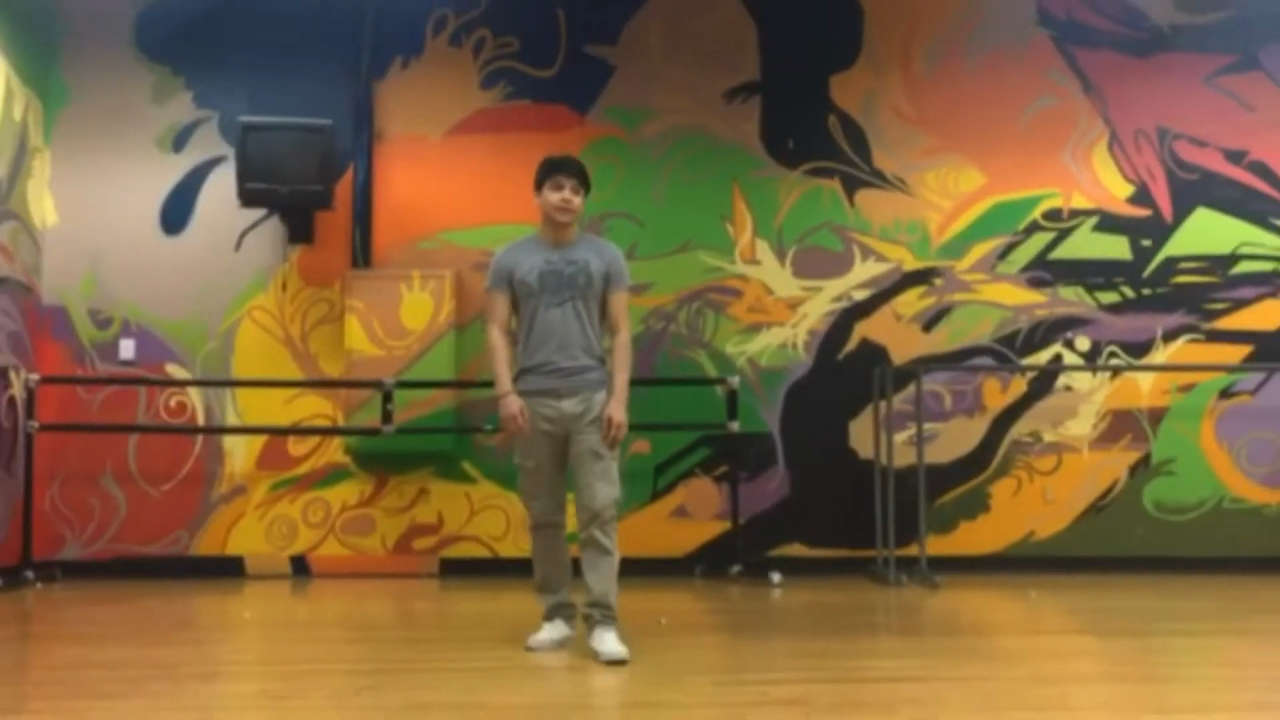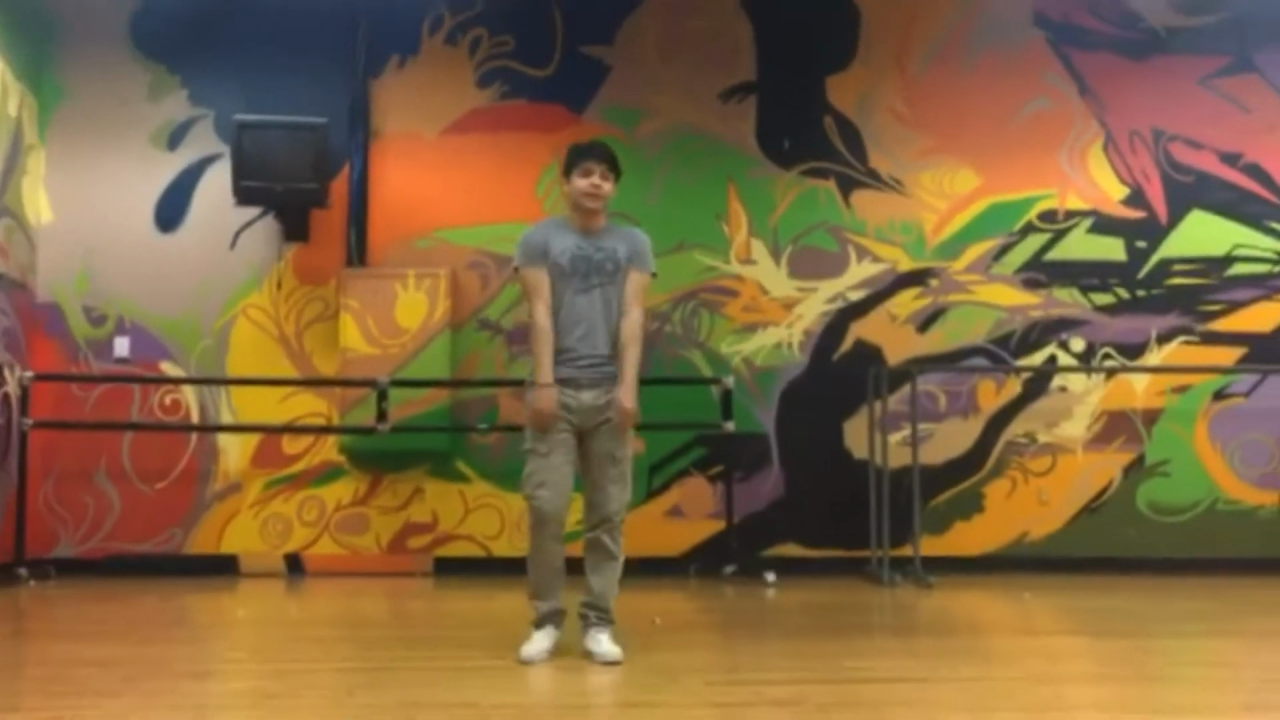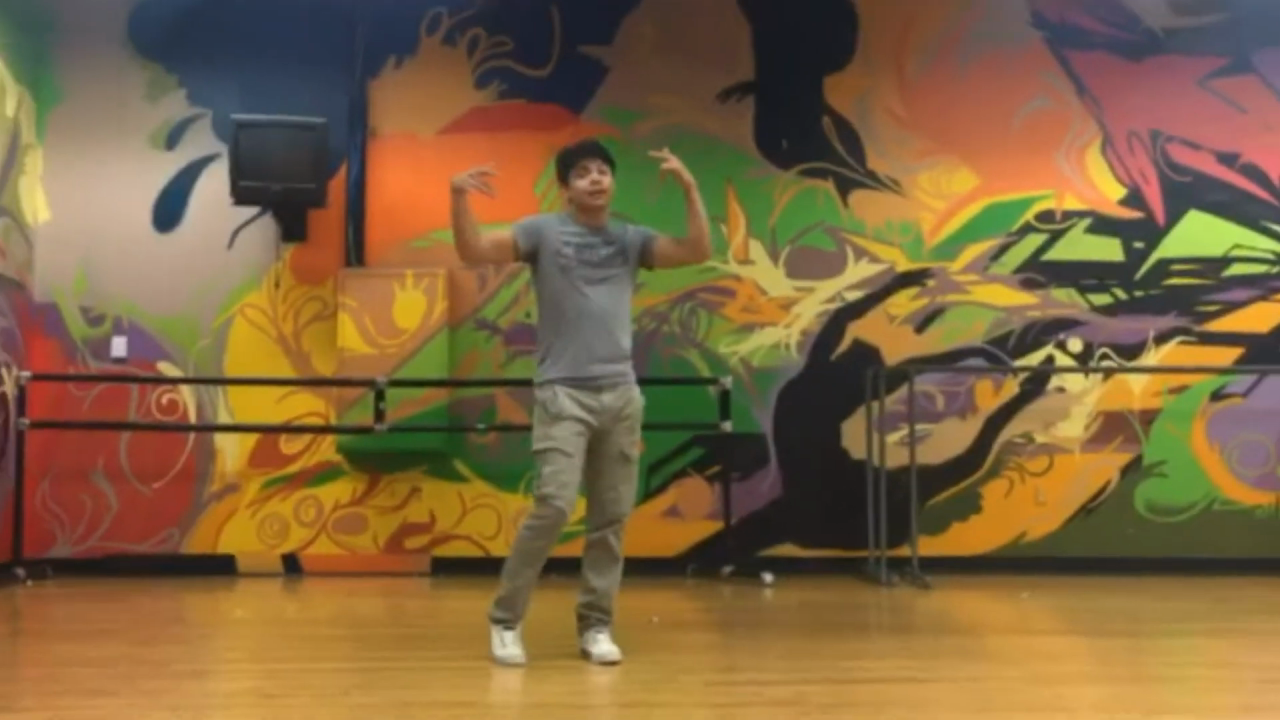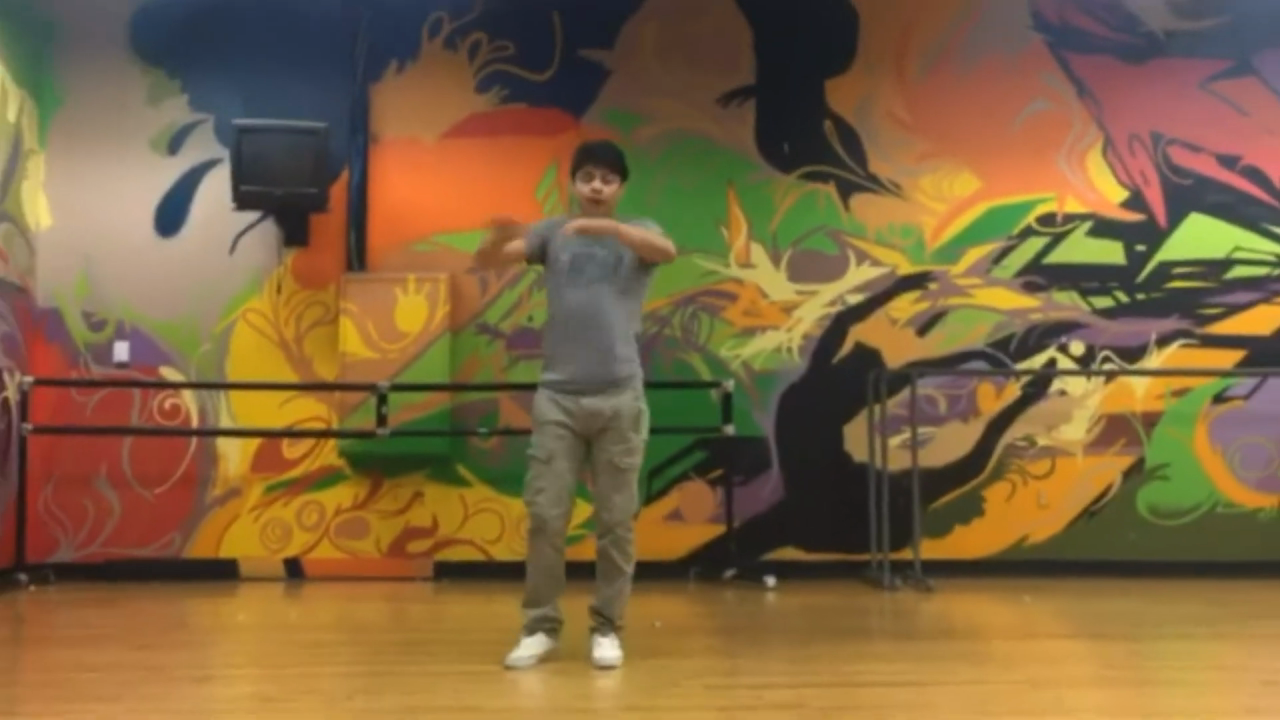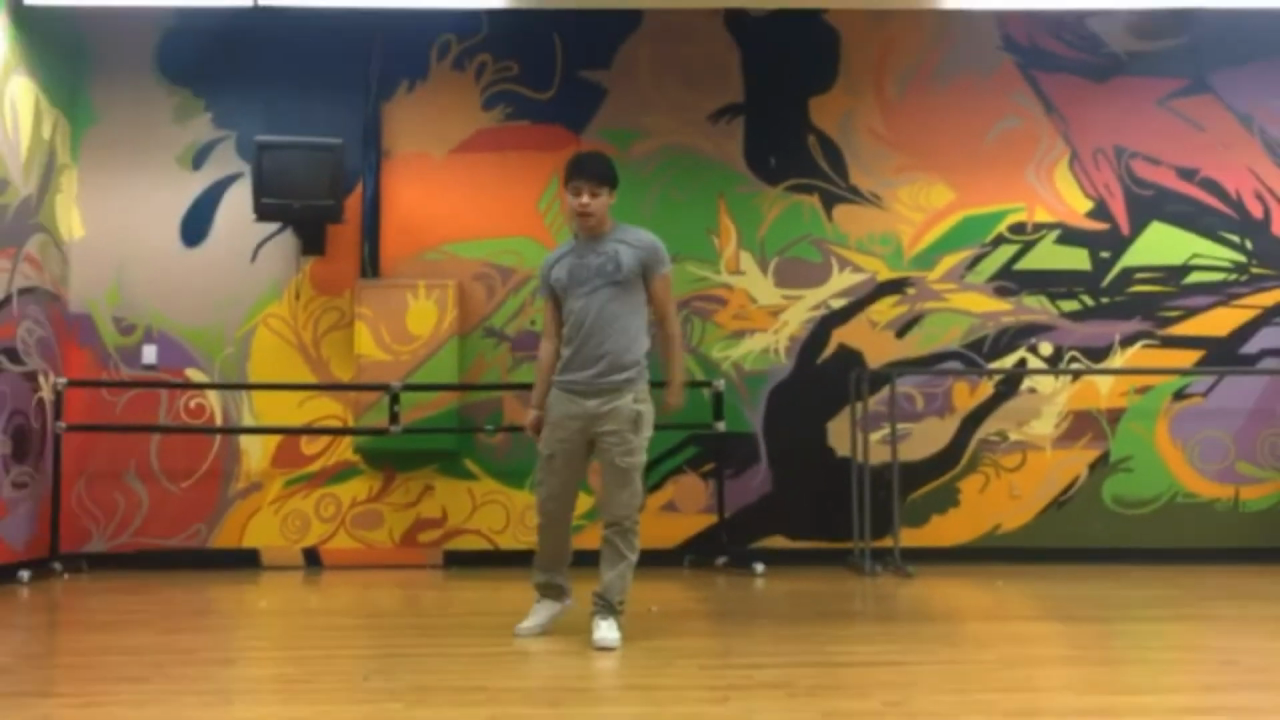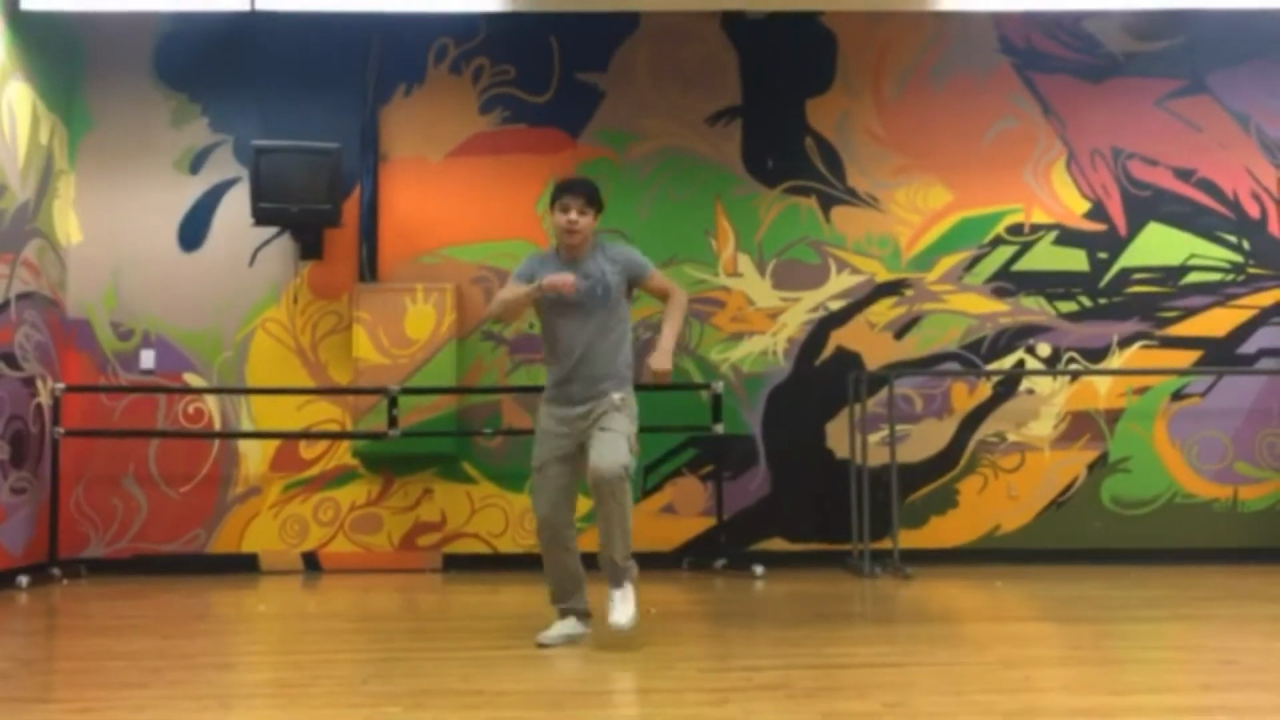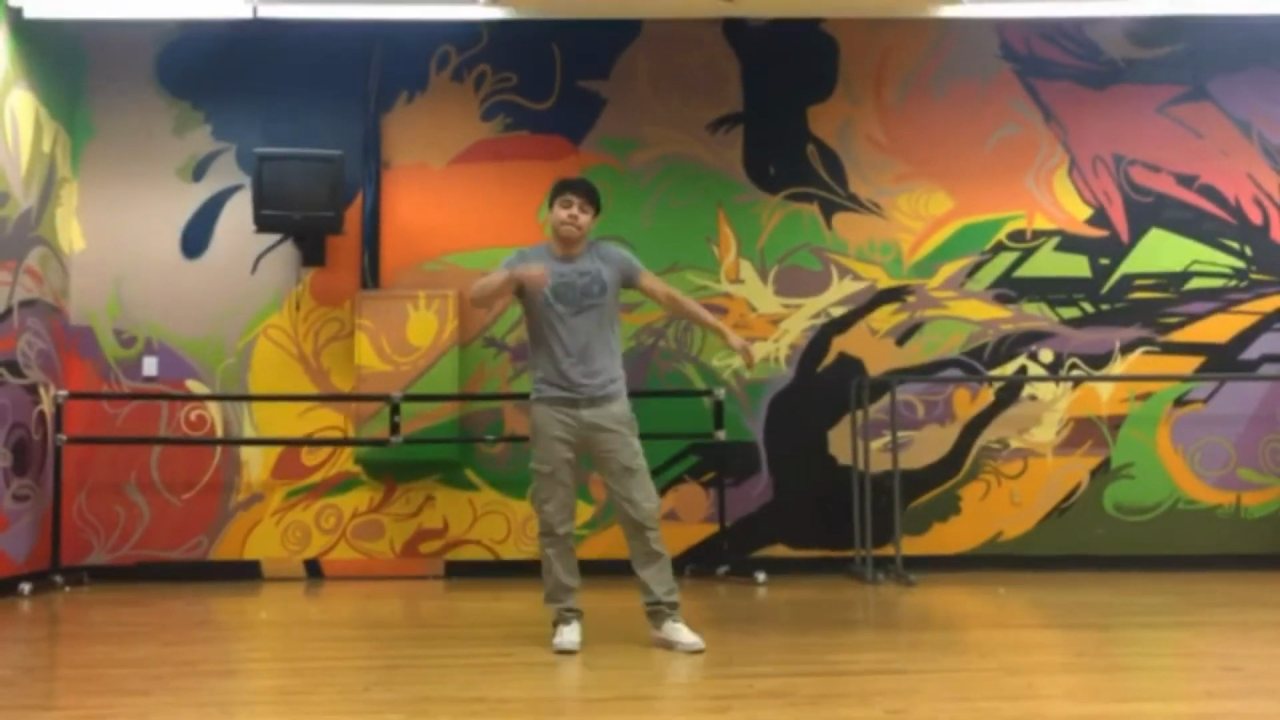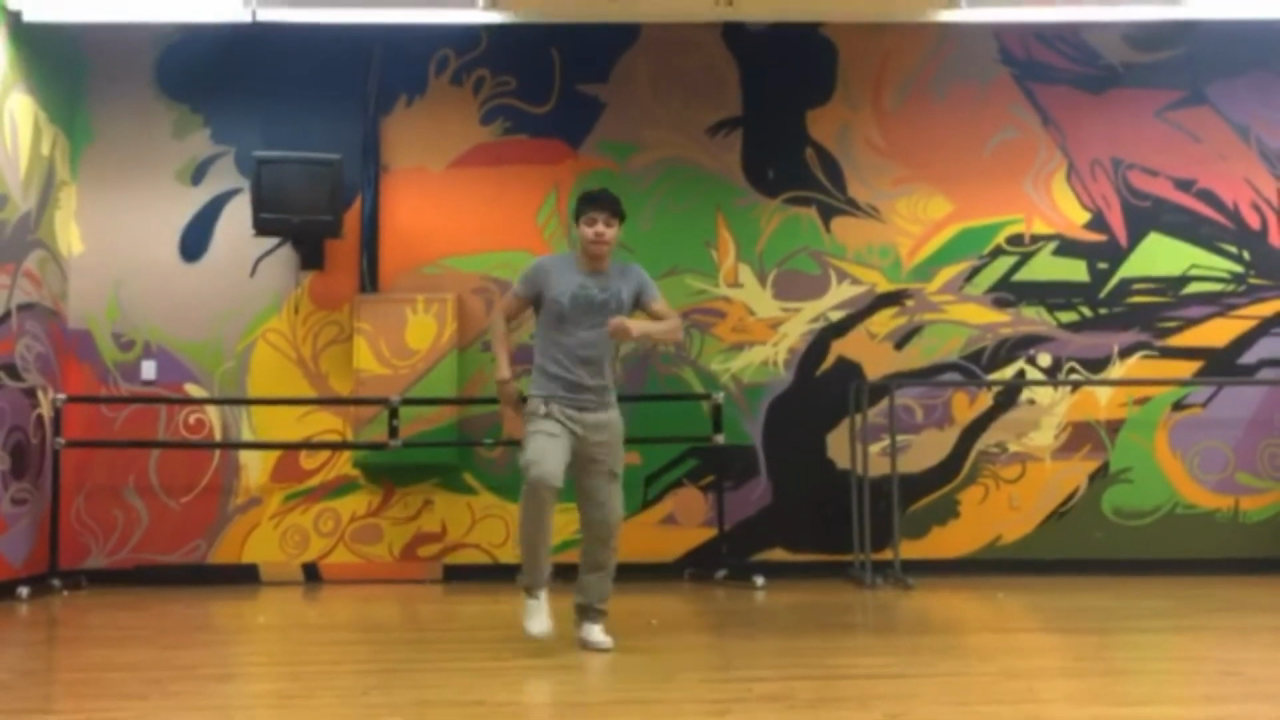
dt=0.5s
person 1, frame 1
left shoulder: (607, 257)
right shoulder: (510, 259)
left elbow: (620, 332)
right elbow: (498, 330)
left wrist: (619, 398)
right wrist: (506, 392)
left hip: (593, 399)
right hip: (535, 401)
left knee: (599, 508)
right knee: (543, 515)
left ankle: (602, 620)
right ankle: (557, 614)
person 1, frame 2
left shoulder: (633, 242)
right shoulder: (539, 239)
left elbow: (634, 315)
right elbow: (539, 313)
left wrist: (628, 386)
right wrist: (542, 385)
left hip: (610, 393)
right hip: (556, 391)
left knee: (608, 513)
right knee: (546, 508)
left ankle: (598, 624)
right ankle: (547, 619)
person 1, frame 3
left shoulder: (632, 237)
right shoulder: (542, 232)
left elbow: (697, 253)
right elbow: (472, 253)
left wrist: (688, 187)
right wrist: (459, 198)
left hip: (621, 393)
right hip: (561, 392)
left knee: (611, 513)
right knee: (553, 505)
left ankle: (595, 622)
right ankle: (505, 617)
person 1, frame 4
left shoulder: (635, 232)
right shoulder: (552, 234)
left elbow: (666, 250)
right elbow: (488, 260)
left wrist: (605, 225)
right wrist: (502, 236)
left hip: (620, 397)
right hip: (557, 397)
left knee: (616, 520)
right knee: (545, 516)
left ankle: (606, 629)
right ankle: (540, 628)
person 1, frame 5
left shoulder: (643, 246)
right shoulder: (555, 263)
left elbow: (667, 318)
right elbow: (551, 336)
left wrist: (676, 381)
right wrist: (537, 401)
left hip: (624, 398)
right hip: (566, 398)
left knee: (621, 511)
right knee: (553, 504)
left ankle: (608, 612)
right ankle: (551, 594)
person 1, frame 6
left shoulder: (621, 258)
right shoulder: (534, 269)
left elbow: (675, 295)
right elbow: (496, 312)
left wrist: (664, 349)
right wrist: (540, 289)
left hip: (611, 401)
right hip: (557, 408)
left knee: (607, 471)
right knee: (549, 517)
left ankle: (620, 577)
right ankle: (573, 614)
person 1, frame 7
left shoulder: (613, 258)
right shoulder: (525, 261)
left elbow: (669, 297)
right elbow: (477, 298)
left wrist: (726, 333)
right wrist: (515, 278)
left hip: (609, 406)
right hip: (551, 410)
left knee: (640, 512)
right knee: (555, 521)
left ankle: (666, 616)
right ankle: (566, 618)
person 1, frame 8
left shoulder: (633, 279)
right shoulder: (546, 270)
left elbow: (674, 327)
right elbow: (502, 317)
left wrist: (639, 327)
right wrist: (504, 372)
left hip: (603, 414)
right hip: (549, 407)
left knee: (604, 523)
right knee: (541, 480)
left ankle: (590, 618)
right ankle: (534, 586)
